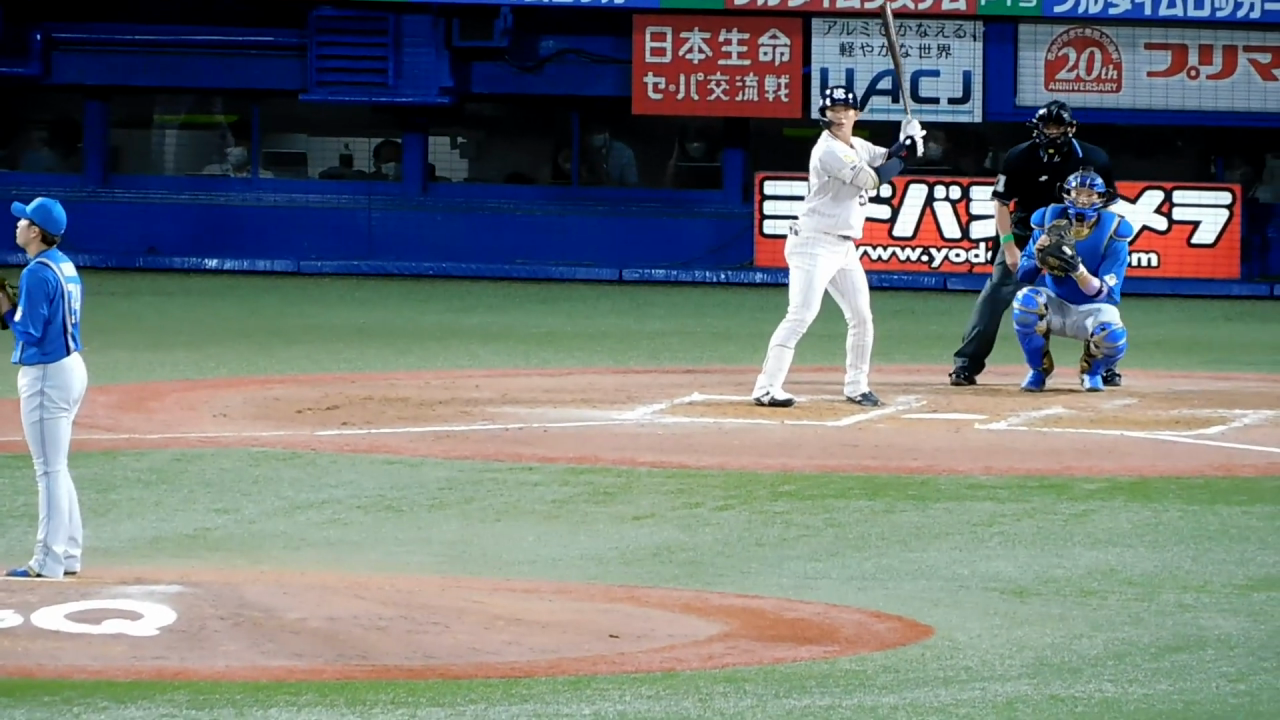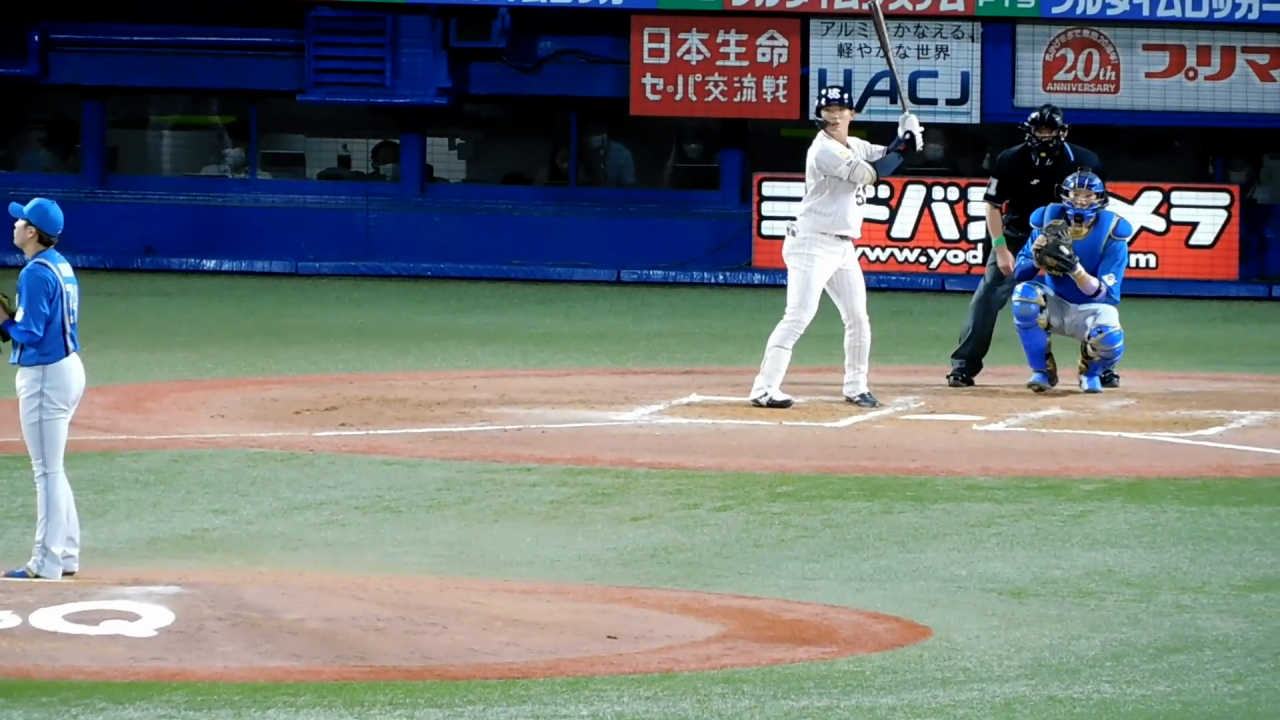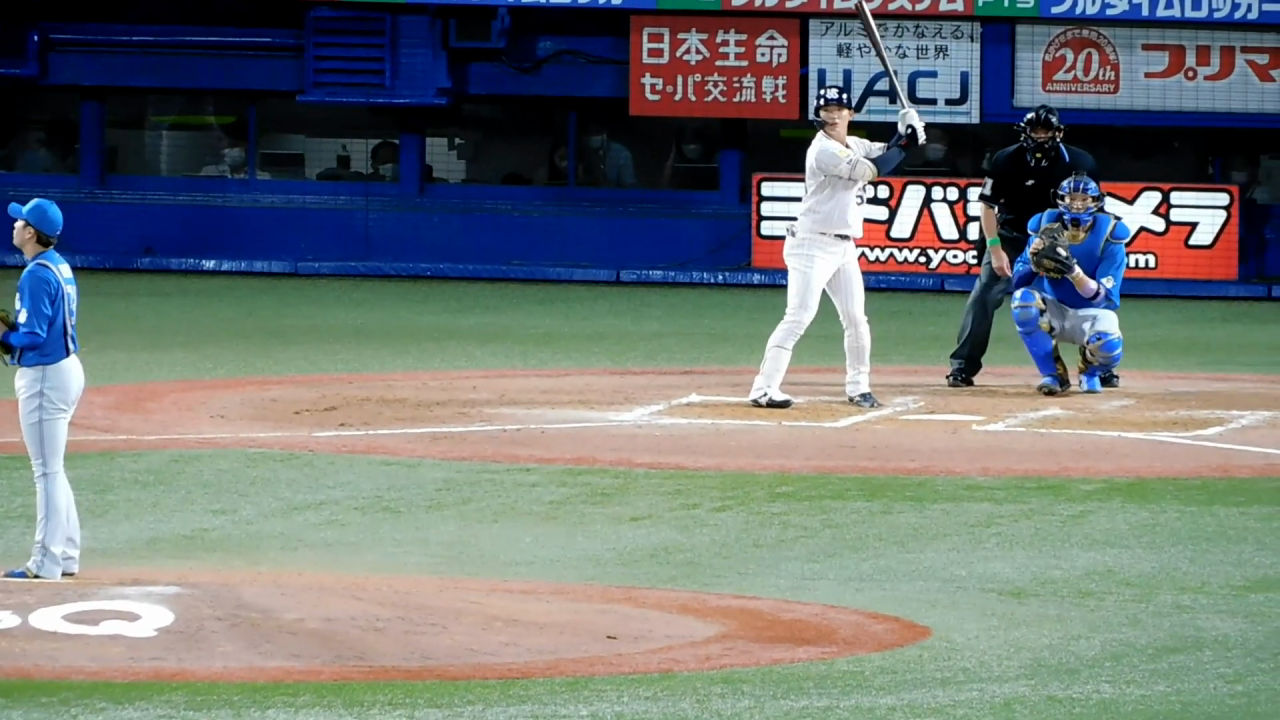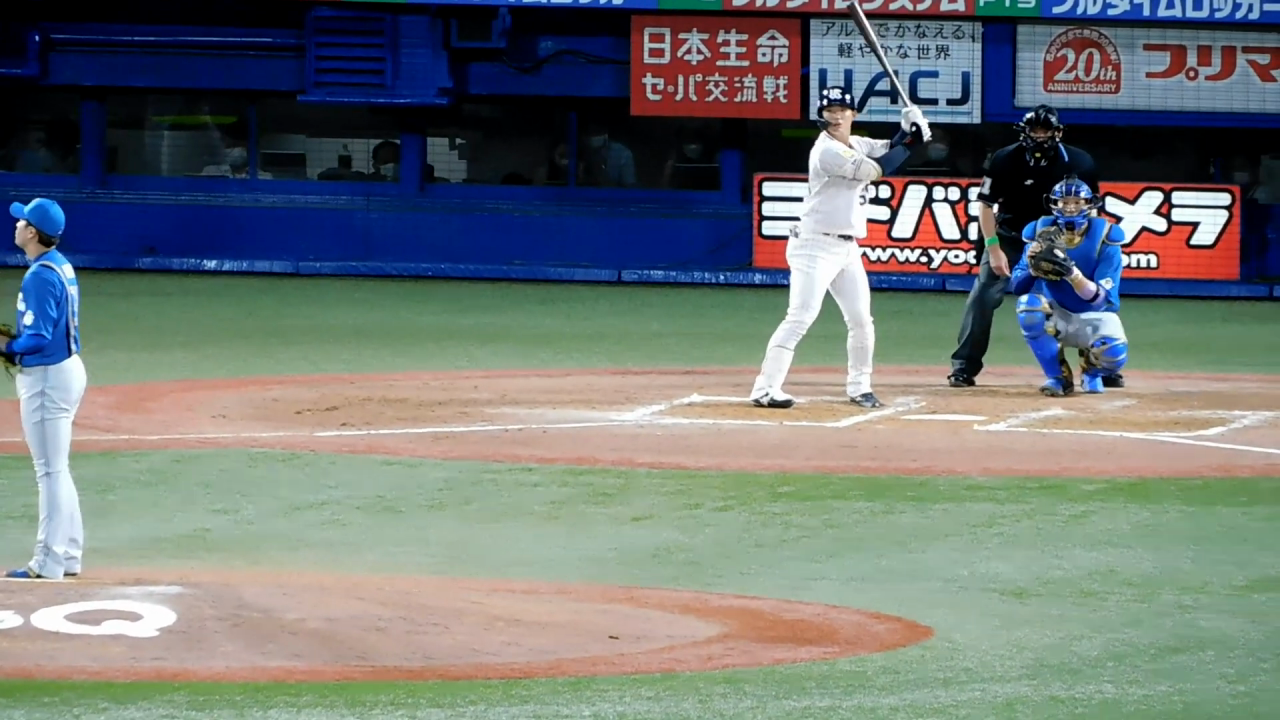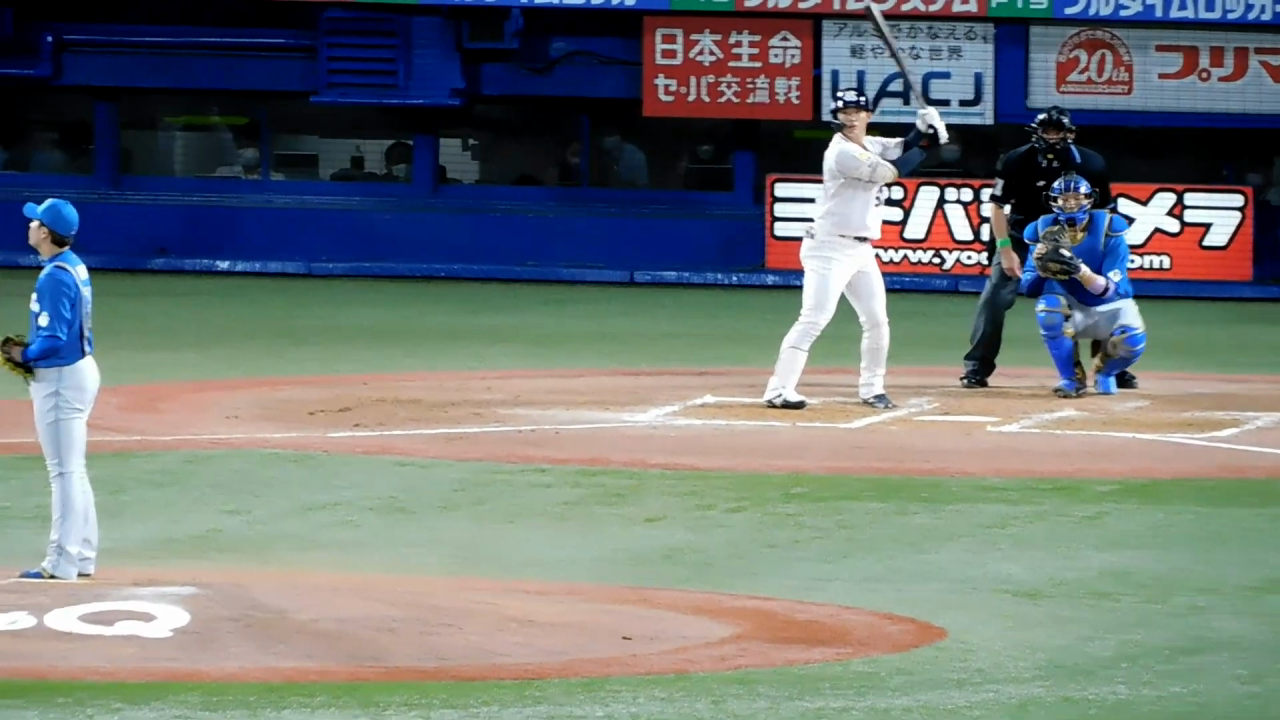
dt=0.1s
person 1, frame 1
left shoulder: (37, 272)
right shoulder: (64, 265)
left hip: (47, 375)
right hip: (69, 367)
left knee: (48, 471)
right knee: (57, 469)
left ankle: (49, 562)
right ankle: (67, 554)
person 1, frame 2
left shoulder: (35, 273)
right shoulder: (60, 265)
left hip: (45, 376)
right hip: (66, 369)
left knee: (47, 471)
right knee: (52, 469)
left ankle: (47, 564)
right ankle: (66, 554)
person 1, frame 3
left shoulder: (36, 274)
right shoulder: (59, 266)
left elbow: (33, 335)
left hip: (45, 377)
right hip: (65, 369)
left knee: (46, 471)
right knee: (52, 470)
left ankle: (47, 564)
right ankle: (65, 555)
person 1, frame 4
left shoulder: (40, 276)
right shoulder: (60, 266)
left elbow: (38, 337)
left hip: (46, 377)
right hip: (66, 369)
left knee: (49, 471)
right knee: (58, 469)
left ankle: (49, 563)
right ankle: (69, 554)
person 1, frame 5
left shoulder: (54, 276)
right shoulder: (74, 266)
left elbow: (53, 339)
left wrist: (24, 355)
right wrist: (30, 349)
left hip: (61, 378)
right hip: (79, 370)
left knee: (63, 471)
right knee: (73, 470)
left ankle: (63, 564)
right ankle: (82, 555)
person 2, frame 1
left shoulder: (858, 146)
right shoulder: (829, 150)
left elbow: (887, 159)
right elbow: (872, 180)
left wrist: (905, 141)
right wrist: (906, 153)
left hip: (845, 246)
right hip: (814, 243)
left knee: (861, 316)
right knee: (800, 316)
left ankle: (857, 386)
right ankle: (766, 388)
person 2, frame 2
left shoulder: (854, 145)
right shoulder: (824, 150)
left elbow: (884, 156)
right elbow: (870, 174)
left wrist: (902, 137)
right wrist: (905, 148)
left hip: (843, 246)
right hip: (812, 243)
left knee: (858, 318)
right knee: (798, 316)
left ankle: (856, 387)
right ankle: (764, 389)
person 2, frame 3
left shoulder: (854, 144)
right shoulder: (824, 150)
left elbow: (886, 153)
right elbow: (871, 171)
left wrist: (904, 133)
right wrist: (906, 144)
left hip: (844, 246)
right hip: (812, 244)
left knee: (855, 319)
right knee: (798, 317)
left ankle: (858, 386)
right ankle: (764, 389)
person 2, frame 4
left shoulder: (857, 144)
right shoulder: (826, 150)
left elbow: (889, 149)
right elbow: (876, 170)
left wrist: (907, 128)
right wrist: (910, 142)
left hip: (847, 247)
right hip: (815, 245)
left knee: (861, 319)
right knee: (800, 317)
left ankle: (859, 386)
right ankle: (766, 388)
person 2, frame 5
left shoulder: (871, 145)
right shoulder: (842, 152)
left elbow: (904, 147)
right elbow: (891, 171)
left wrist: (923, 129)
right wrist: (926, 143)
left hip: (861, 249)
right hip: (830, 247)
left knee: (877, 321)
right knee: (814, 319)
left ankle: (872, 387)
right ankle: (779, 390)
person 3, frame 1
left shoulder: (1094, 160)
right shoulder: (1019, 157)
right elbow: (1002, 203)
right wrist: (1009, 246)
right hip: (1026, 234)
right knee: (996, 294)
right ankle: (966, 364)
person 3, frame 2
left shoulder: (1085, 162)
right shoulder: (1010, 160)
right elbow: (993, 207)
right wrist: (1001, 249)
right hip: (1017, 236)
right knee: (989, 295)
right ankle: (963, 366)
person 3, frame 3
left shoulder: (1080, 163)
right shoulder: (1005, 160)
right elbow: (988, 206)
right wrist: (995, 250)
right hip: (1012, 236)
right knee: (985, 296)
right ankle: (962, 366)
person 3, frame 4
left shoulder: (1080, 163)
right shoulder: (1004, 160)
right elbow: (986, 205)
right wrist: (994, 249)
right hip: (1011, 235)
right knee: (983, 295)
right ankle: (964, 366)
person 3, frame 5
left shoulder: (1091, 164)
right shoulder: (1016, 161)
left elbow: (1100, 211)
right elbow: (998, 207)
right wrist: (1005, 250)
right hip: (1023, 236)
right knee: (995, 297)
right ankle: (976, 368)
person 4, frame 1
left shoulder: (1113, 233)
right shoulder: (1049, 221)
left elbow: (1106, 294)
right elbow: (1023, 276)
left wrist: (1078, 269)
right wrist: (1039, 259)
left hip: (1093, 310)
right hip: (1056, 306)
left knee: (1114, 338)
right knee: (1025, 300)
left ankle: (1092, 370)
right ankle: (1039, 369)
person 4, frame 2
left shoulder: (1112, 233)
right shoulder: (1048, 221)
left elbow: (1104, 293)
right elbow: (1019, 275)
left wrist: (1076, 270)
right wrist: (1036, 260)
left hip: (1094, 309)
right hip: (1056, 304)
left knee: (1110, 341)
right knee: (1024, 293)
left ankle: (1090, 371)
right ankle: (1043, 371)
person 4, frame 3
left shoulder: (1109, 236)
right shoulder: (1046, 226)
left elbow: (1103, 297)
right elbow: (1017, 281)
left wrist: (1074, 271)
right wrist: (1034, 264)
left hip: (1093, 314)
right hip: (1056, 309)
left knee: (1109, 348)
right knee: (1022, 298)
left ankle: (1089, 372)
right ankle: (1053, 374)
person 4, frame 4
left shoulder: (1105, 239)
right shoulder: (1041, 233)
left elbow: (1102, 298)
right elbow: (1017, 288)
left wrist: (1072, 273)
right wrist: (1032, 268)
left hip: (1096, 317)
right hip: (1058, 315)
left knee: (1113, 352)
right knee: (1028, 305)
left ankle: (1092, 373)
right ankle: (1058, 377)
person 4, frame 5
left shoulder: (1109, 231)
right shoulder: (1045, 231)
left elbow: (1112, 292)
right elbow: (1028, 289)
left wrist: (1080, 270)
right wrist: (1041, 268)
left hip: (1110, 307)
right hip: (1073, 309)
left knee: (1132, 339)
right knee: (1048, 306)
left ankle: (1107, 372)
right ankle: (1071, 378)
